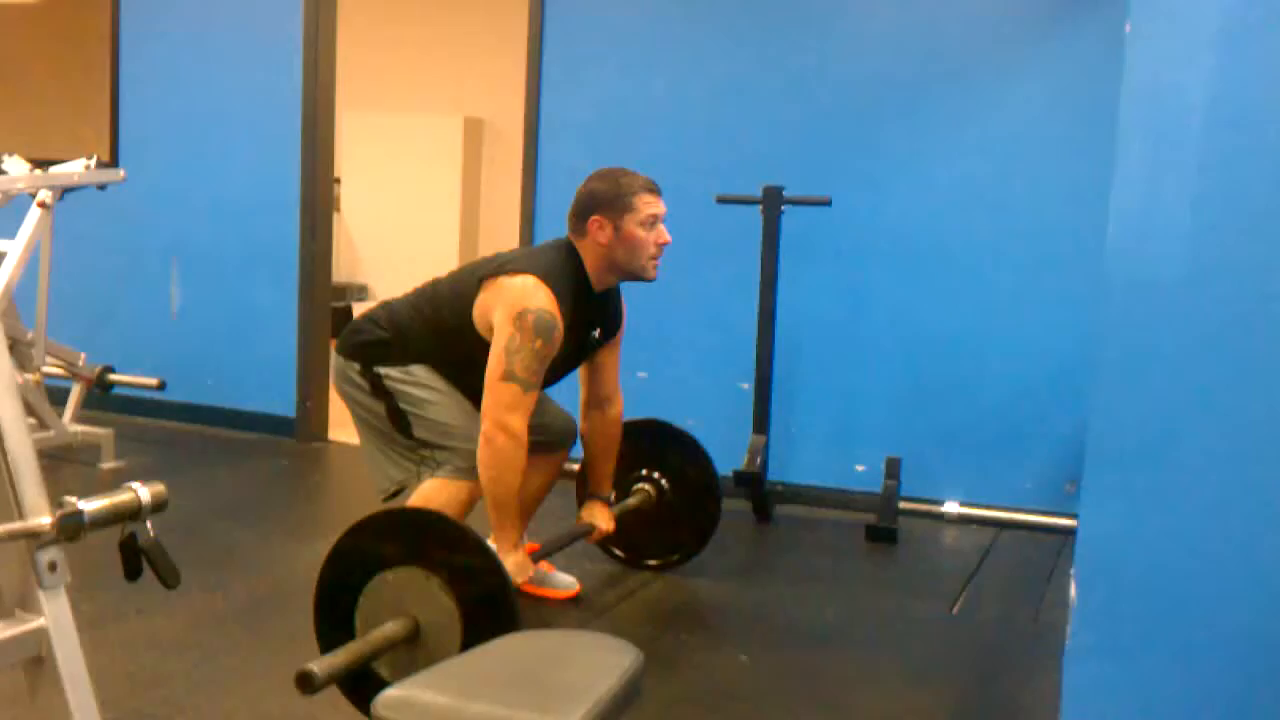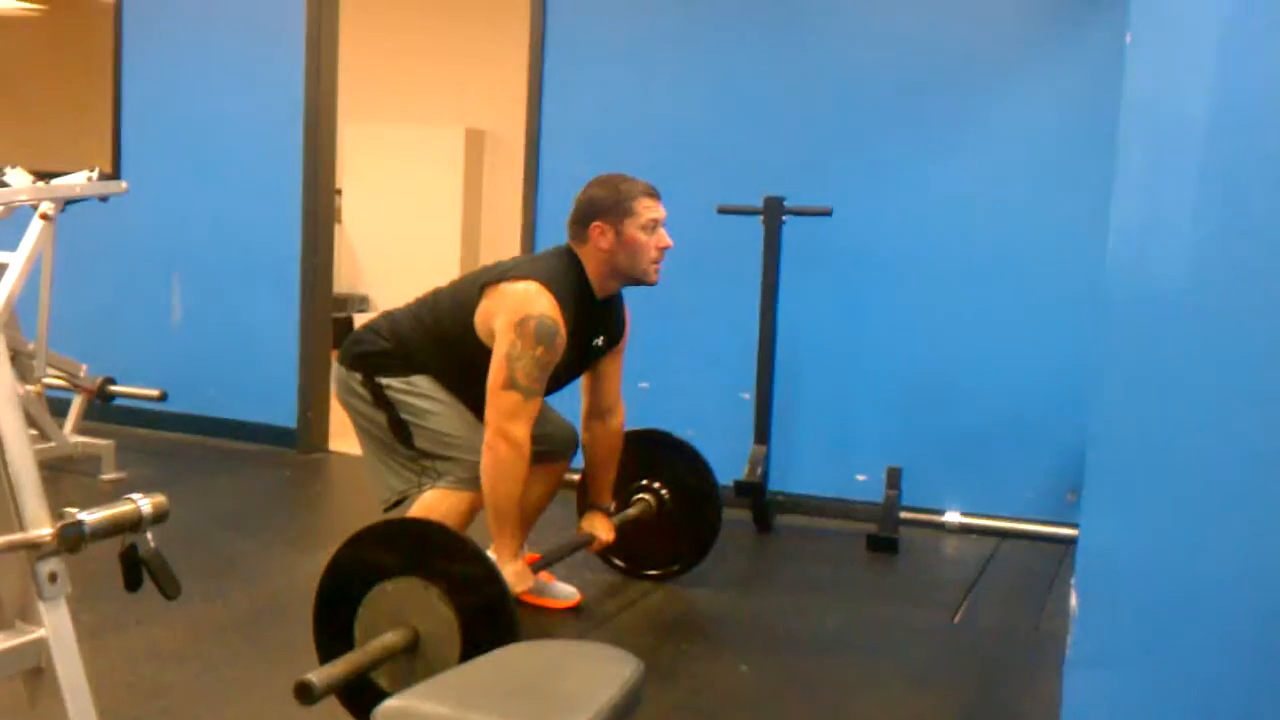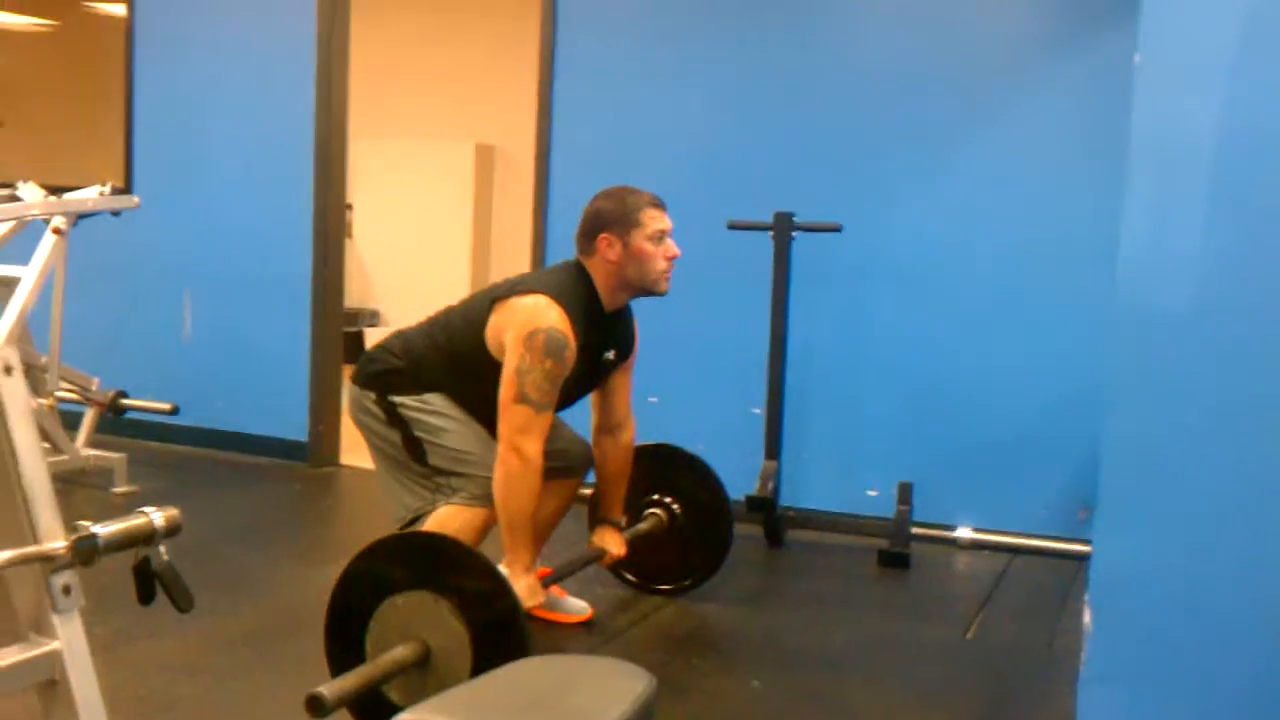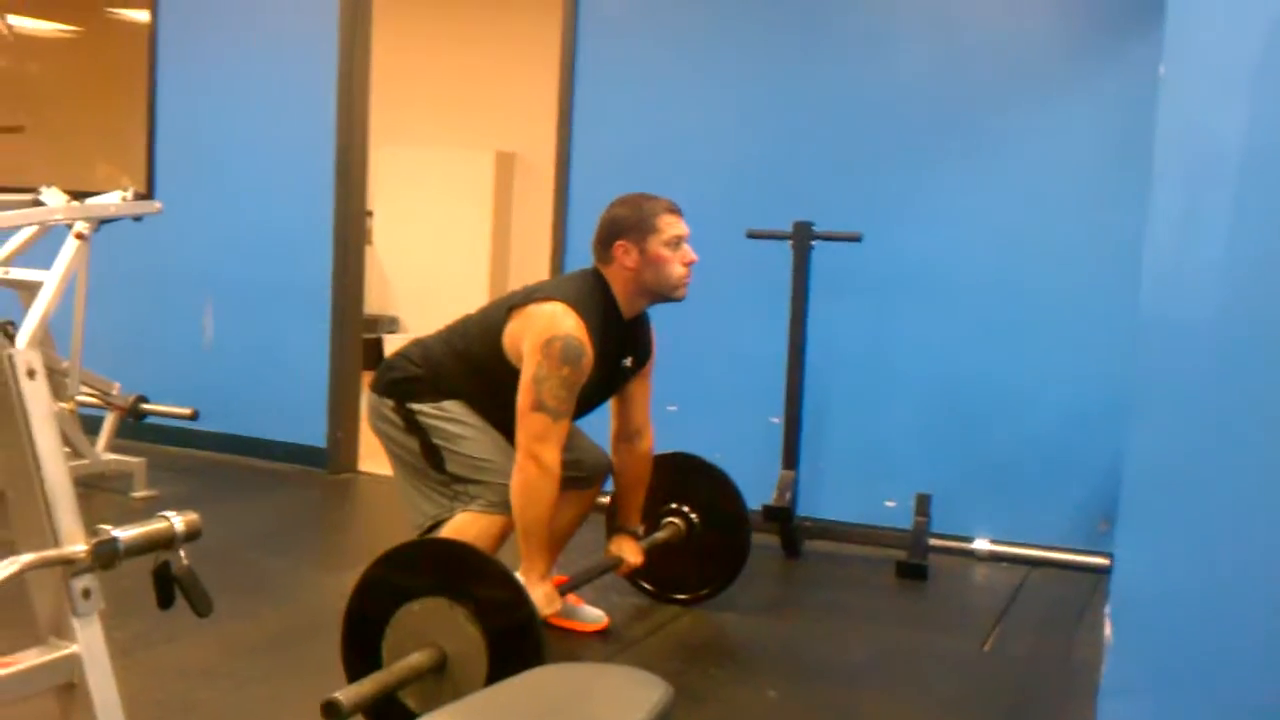
dt=0.2s
person 1, frame 1
left shoulder: (606, 302)
right shoulder: (536, 301)
left elbow: (603, 404)
right elbow: (500, 430)
left wrist: (599, 496)
right wrist: (507, 547)
left hip: (449, 361)
right hip: (381, 357)
left knee: (556, 432)
right knee: (462, 460)
left ankle: (508, 560)
person 1, frame 2
left shoulder: (610, 310)
right shoulder: (538, 308)
left elbow: (605, 414)
right elbow: (504, 438)
left wrist: (600, 507)
right wrist: (507, 556)
left hip: (451, 371)
right hip: (384, 367)
left knee: (557, 442)
right knee: (466, 471)
left ankle: (507, 569)
person 1, frame 3
left shoulder: (619, 323)
right shoulder: (547, 321)
left elbow: (615, 429)
right elbow: (518, 453)
left wrist: (611, 522)
right wrist: (519, 570)
left hip: (464, 390)
right hip: (397, 386)
left knee: (572, 458)
right knee: (481, 486)
left ankle: (515, 584)
person 1, frame 4
left shoulder: (636, 331)
right shoulder: (564, 328)
left elbow: (634, 436)
right elbow: (536, 461)
left wrist: (627, 530)
right wrist: (534, 577)
left hip: (482, 399)
right hip: (416, 395)
left knee: (589, 468)
right knee: (497, 494)
left ankle: (536, 591)
